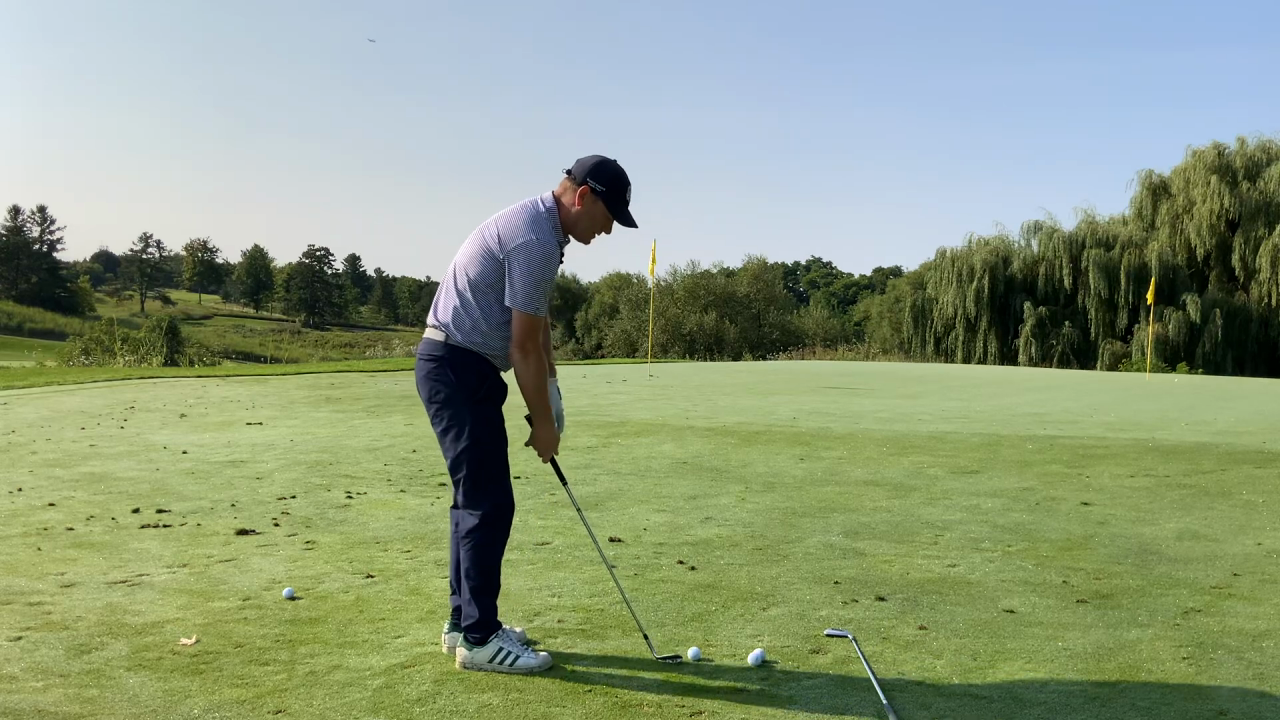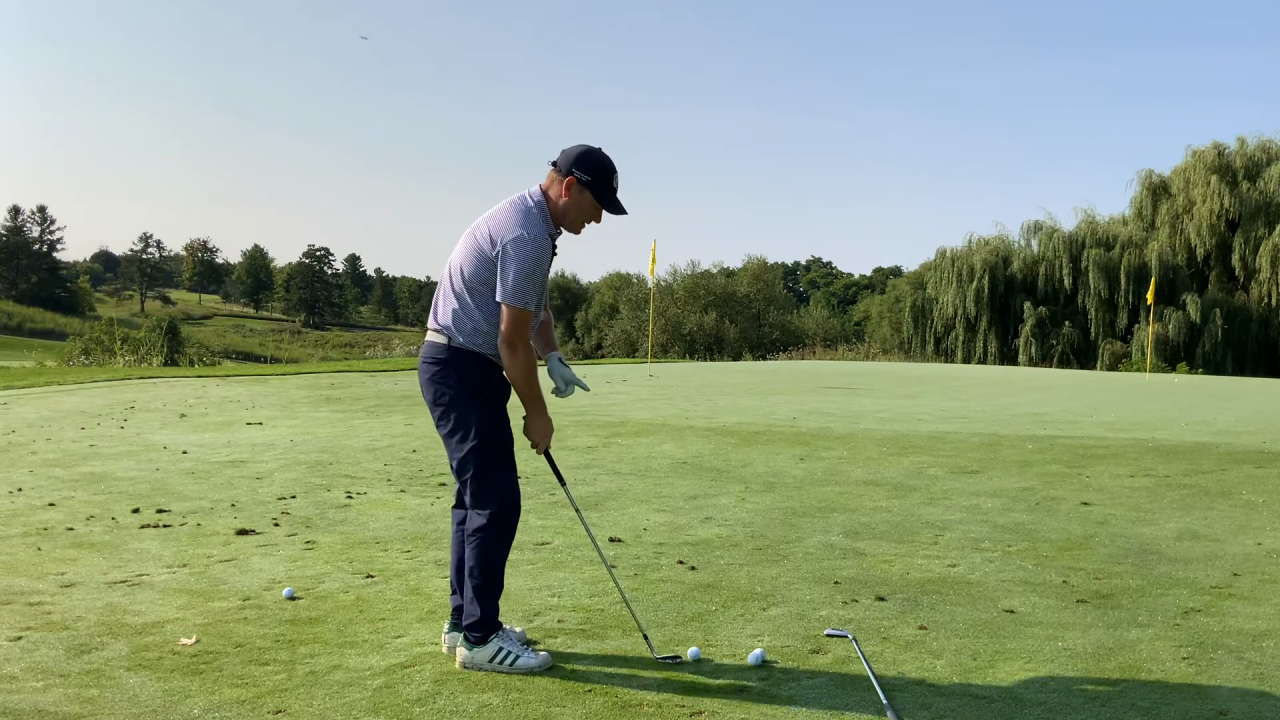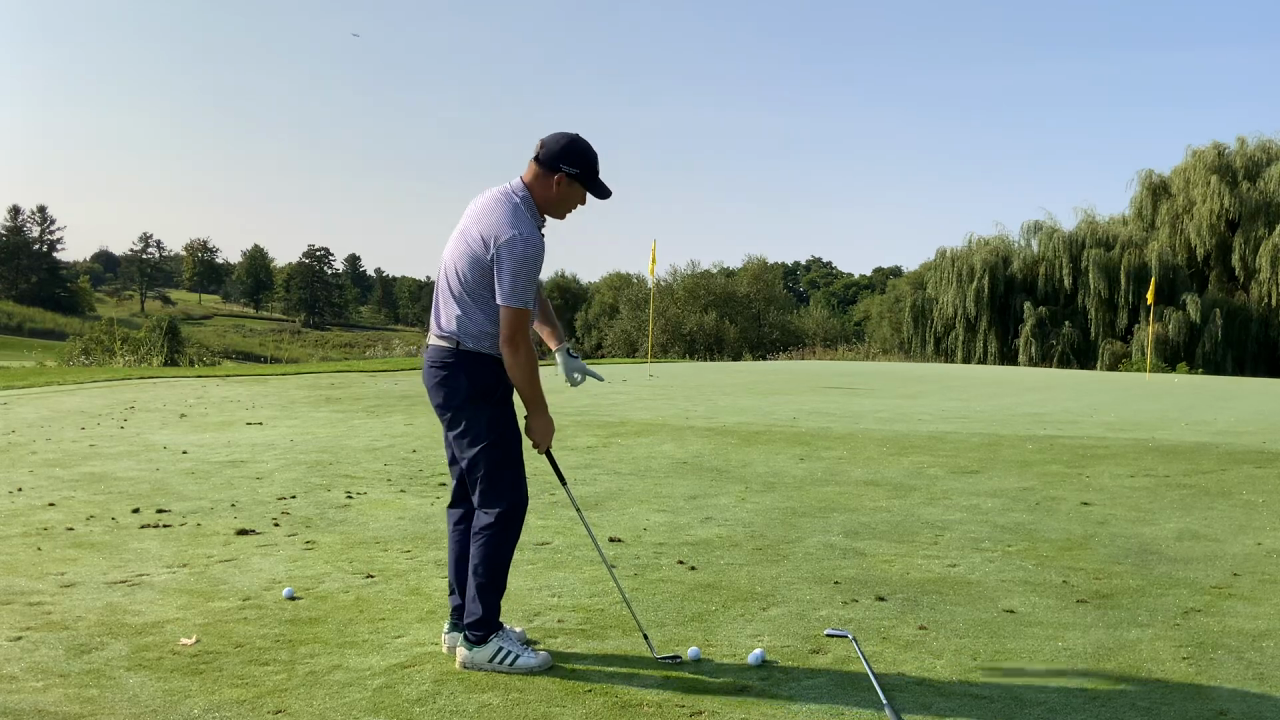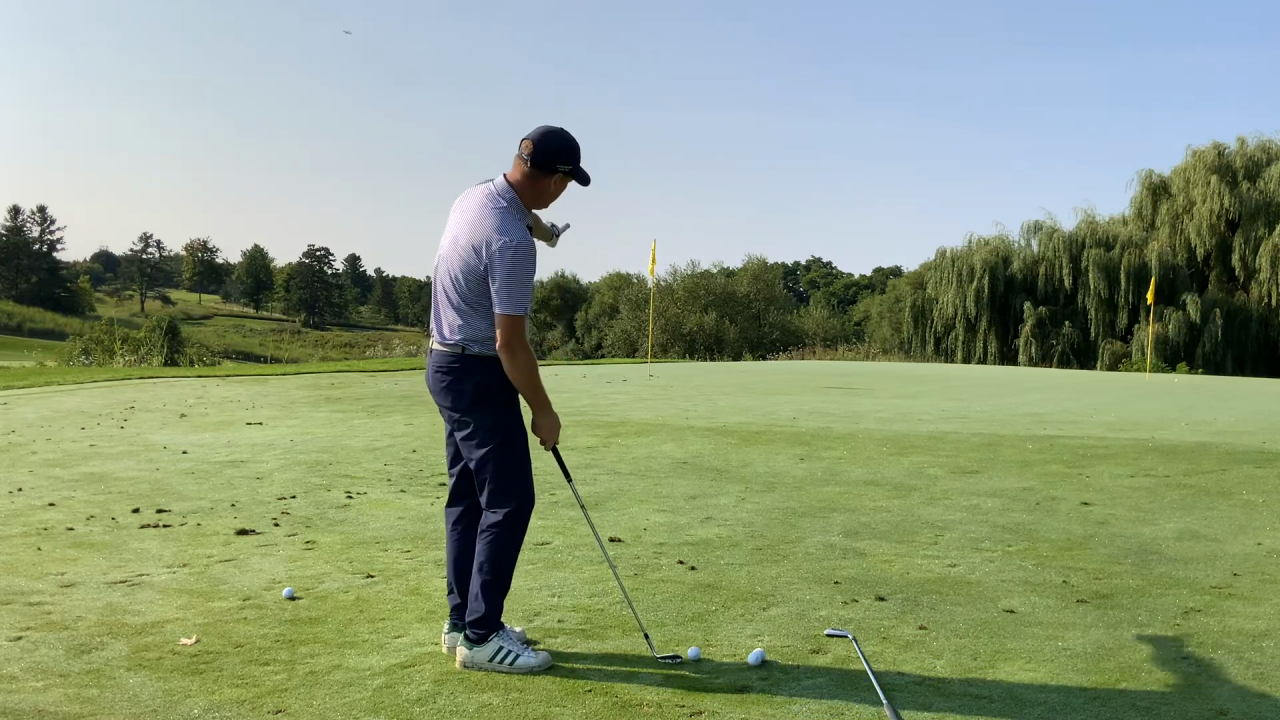
dt=0.3s
person 1, frame 1
left shoulder: (538, 226)
right shoulder: (537, 240)
left elbow: (537, 325)
right elbow: (523, 345)
left wrist: (551, 389)
right wrist: (542, 423)
left hip: (458, 367)
right hip: (458, 369)
left knee: (474, 498)
right knee: (489, 502)
left ankle: (465, 621)
right ankle: (479, 637)
person 1, frame 2
left shoulder: (527, 217)
right shoulder: (528, 236)
left elbow: (535, 307)
right elbow: (512, 341)
left wrist: (554, 358)
right wrist: (537, 413)
left hip: (457, 366)
right hip: (463, 371)
left knee: (477, 498)
right knee: (496, 503)
left ankle: (465, 621)
right ankle: (479, 638)
person 1, frame 3
left shoulder: (500, 201)
right shoulder: (520, 234)
left elbow: (531, 293)
right elbow: (512, 340)
left wrist: (562, 347)
right wrist: (538, 413)
left hip: (453, 366)
right hip: (472, 372)
left knee: (473, 498)
right knee: (502, 501)
left ankle: (464, 621)
right ankle: (479, 637)
person 1, frame 4
left shoulder: (478, 194)
right shoulder: (510, 241)
right elbow: (510, 343)
left wrist: (546, 232)
right wrist: (543, 411)
left hip: (450, 366)
right hip: (478, 376)
left knee: (469, 497)
right knee: (508, 501)
left ankle: (463, 621)
right ankle: (479, 636)
